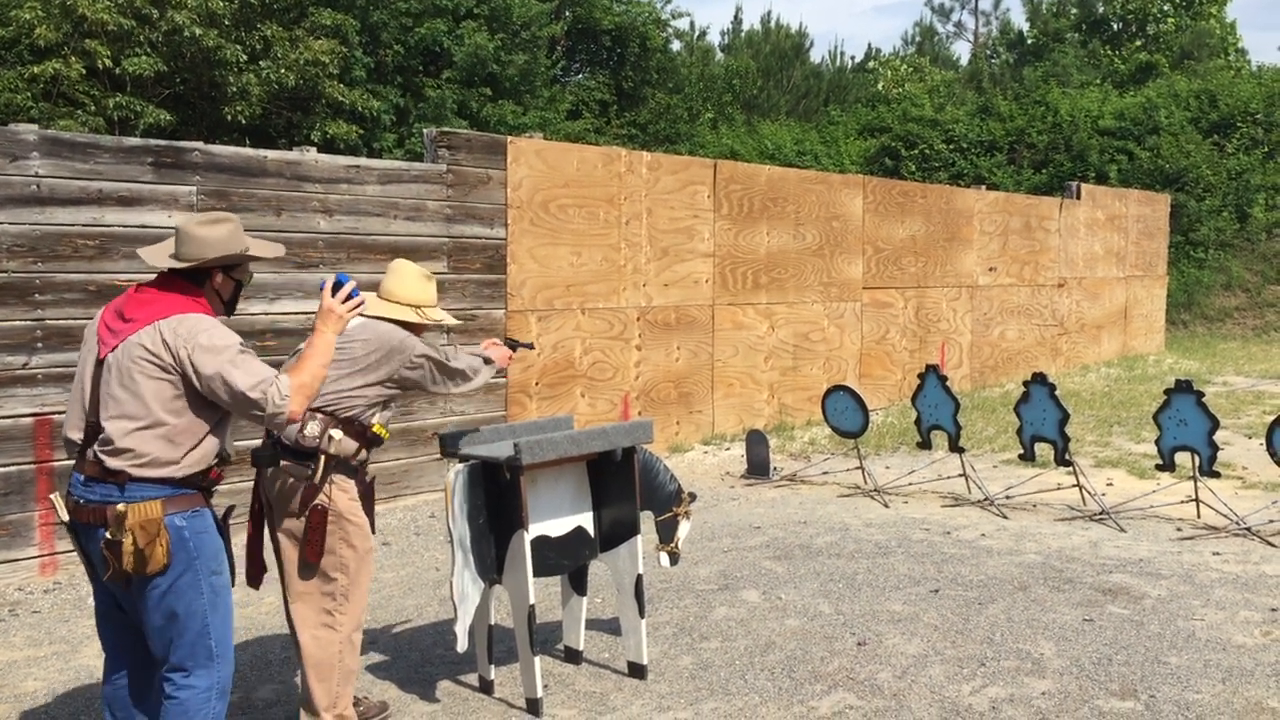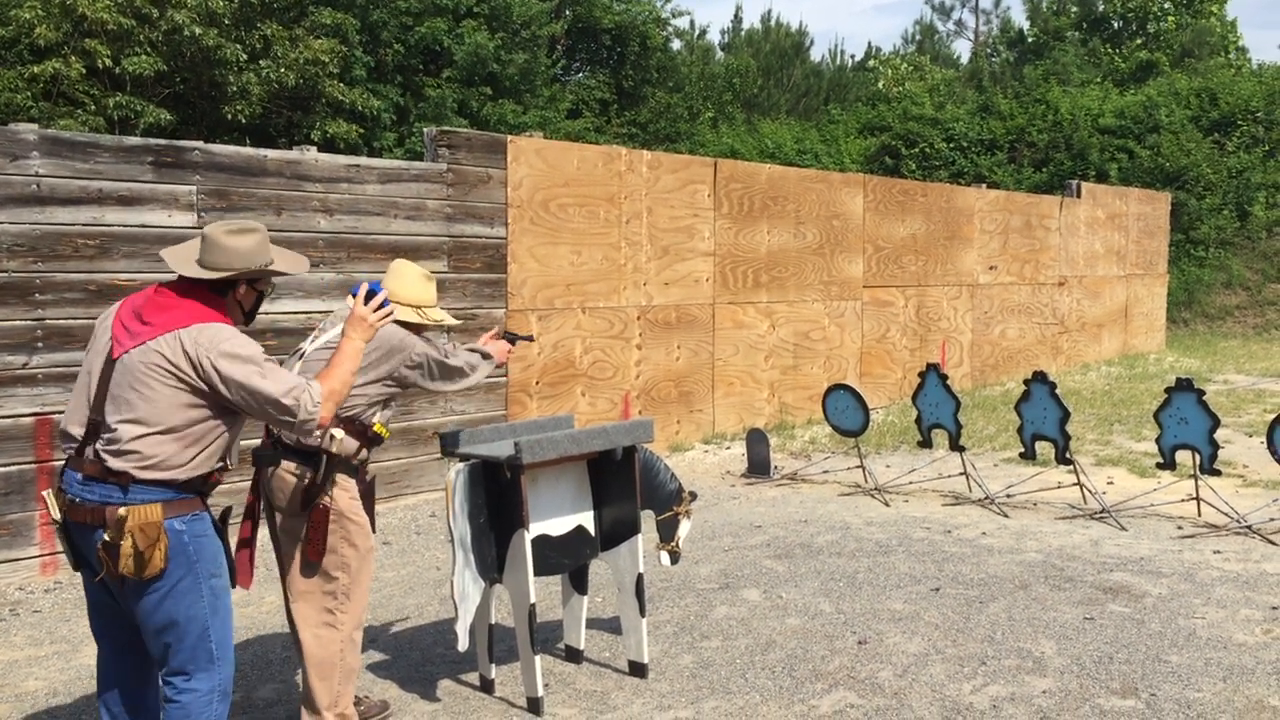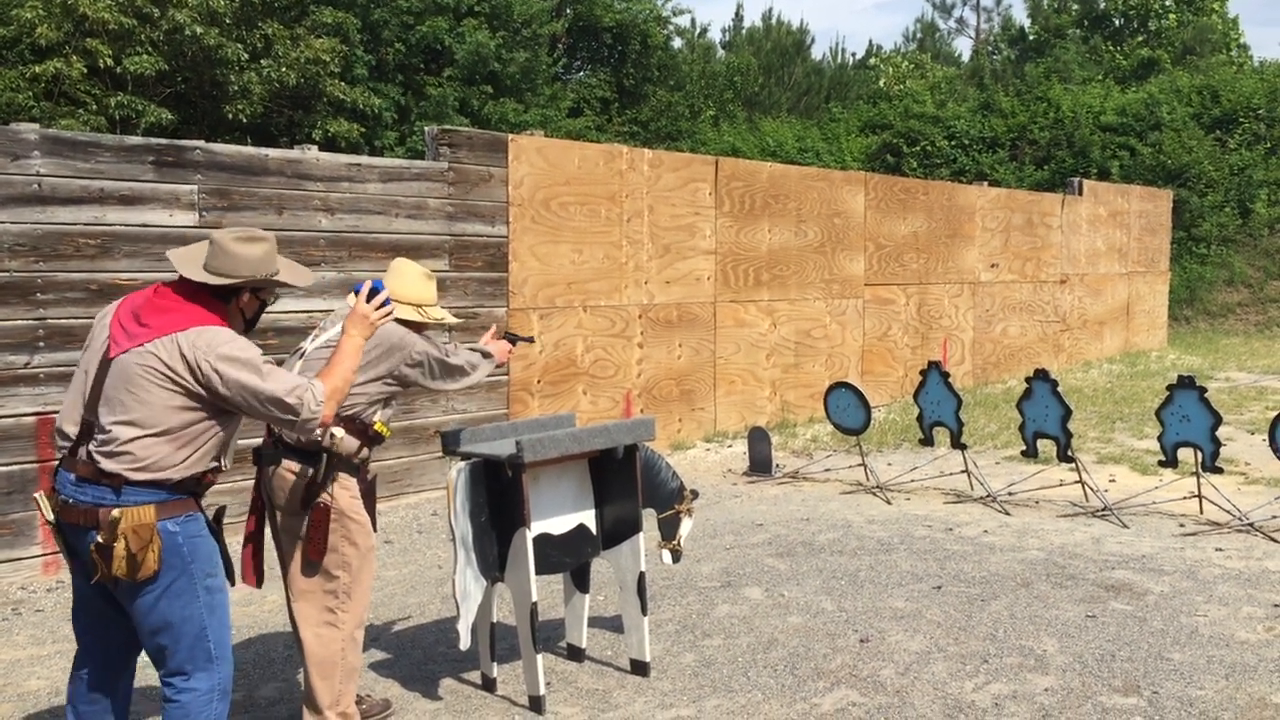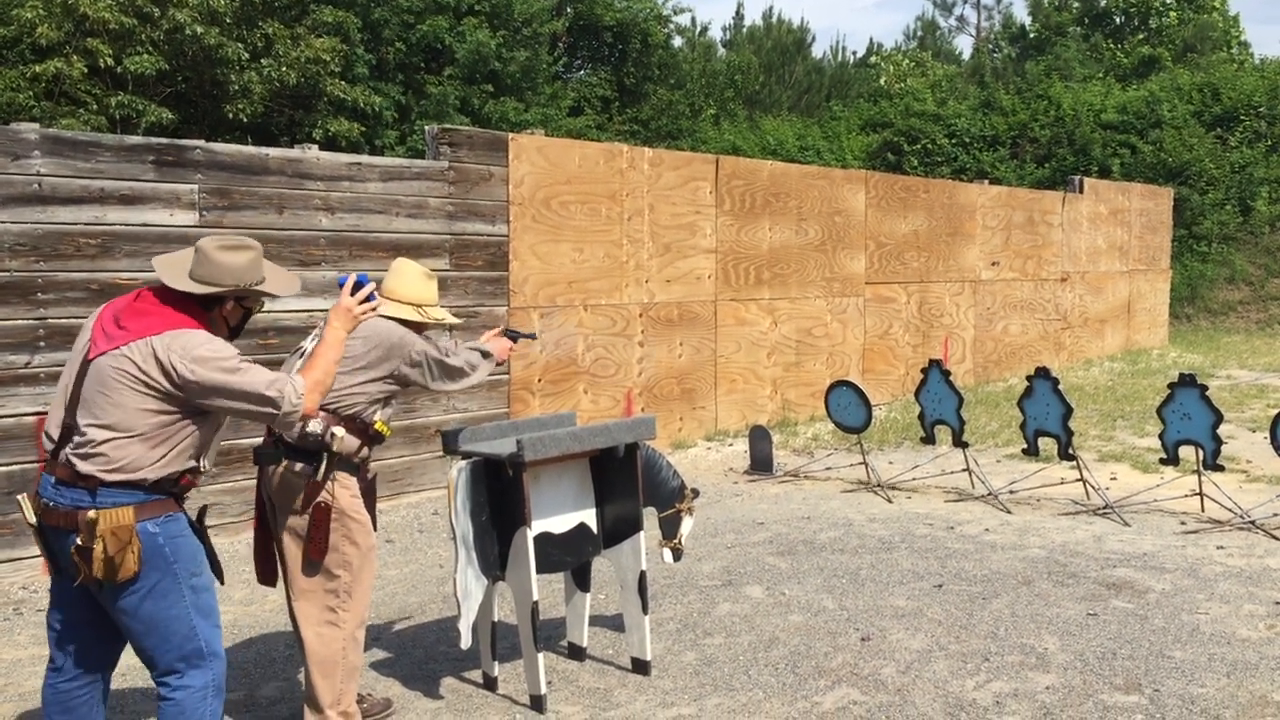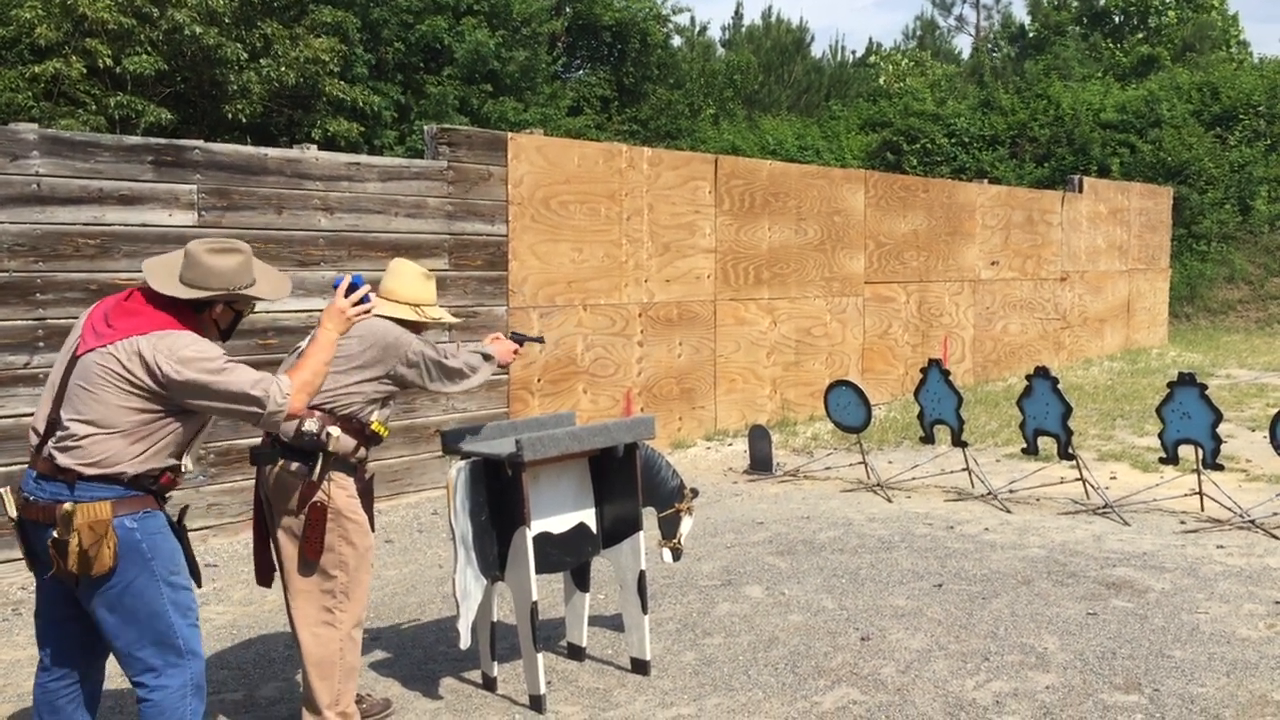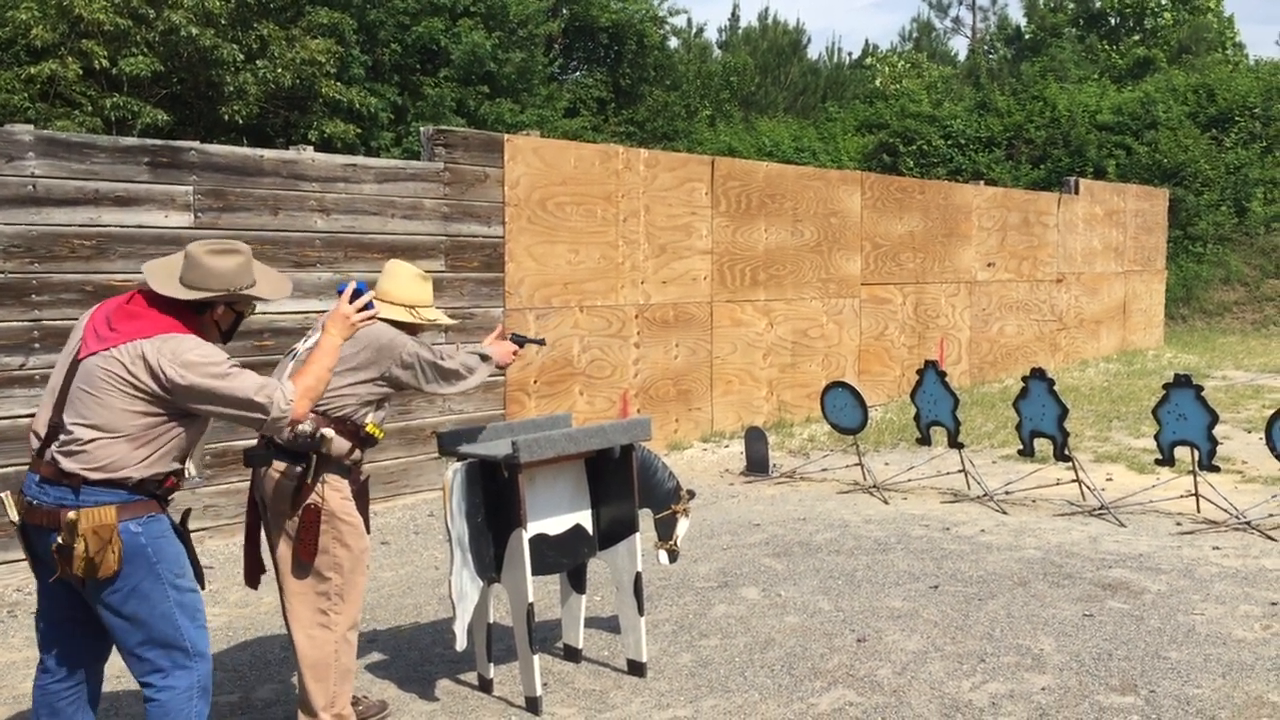
dt=0.2s
person 1, frame 1
left shoulder: (118, 314)
right shoulder: (192, 331)
left elbow: (95, 416)
right elbow: (285, 403)
right wrist: (326, 330)
left hip: (97, 506)
right hip: (160, 517)
left knee: (130, 659)
right knee: (200, 670)
person 1, frame 2
left shoulder: (126, 311)
right shoulder: (212, 341)
left elbow: (87, 410)
right elbow: (314, 409)
right wrist: (355, 337)
left hip: (86, 504)
right hip: (156, 519)
left knee: (124, 658)
right knee: (201, 671)
person 1, frame 3
left shoulder: (125, 309)
right shoulder: (209, 345)
left elbow: (82, 409)
right elbow: (314, 407)
right wrist: (354, 334)
left hip: (79, 502)
right hip: (146, 520)
left knee: (101, 658)
right knee: (199, 670)
person 1, frame 4
left shoulder: (117, 312)
right shoulder: (187, 349)
left elbow: (72, 409)
right elbow: (298, 401)
right wrist: (337, 328)
left hip: (64, 507)
right hip: (126, 522)
left knee: (77, 662)
right knee: (195, 668)
person 1, frame 5
left shoulder: (113, 311)
right shoulder: (172, 350)
right elbow: (286, 401)
right wrist: (330, 330)
left hip: (50, 504)
right hip: (108, 518)
left knee: (66, 661)
right knee: (172, 667)
person 1, frame 6
left shoulder: (111, 312)
right shoulder: (176, 353)
right elbow: (288, 406)
right wrist: (333, 336)
left hip: (51, 506)
right hip: (109, 521)
left knee: (66, 663)
right knee: (180, 666)
person 2, frame 1
left shoulder: (353, 324)
right shoulder: (394, 342)
left elbow: (429, 364)
right elbow: (448, 371)
left wrist: (475, 353)
right wrist: (489, 361)
left hip: (288, 468)
right hip: (321, 478)
left knee: (313, 598)
right knee: (337, 601)
person 2, frame 2
left shoulder: (347, 319)
right shoulder: (393, 341)
left elbow: (428, 355)
right elbow: (446, 368)
left wrist: (474, 347)
right wrist: (487, 356)
left hip: (285, 466)
right hip: (319, 476)
left knee: (312, 596)
right knee: (337, 600)
person 2, frame 3
left shoulder: (348, 317)
right shoulder: (393, 339)
left elbow: (431, 355)
right elbow: (447, 367)
left wrist: (476, 347)
right wrist: (488, 355)
left hip: (287, 465)
right hip: (320, 474)
left knee: (314, 595)
right knee: (338, 599)
person 2, frame 4
left shoulder: (353, 320)
right shoulder: (393, 339)
left elbow: (428, 355)
right elbow: (448, 368)
left wrist: (476, 345)
right wrist: (489, 353)
left hip: (290, 466)
right hip: (322, 474)
left knee: (316, 594)
right knee: (340, 598)
person 2, frame 5
left shoulder: (355, 323)
right shoulder: (389, 339)
left elbow: (426, 358)
right elbow: (446, 369)
left wrist: (480, 349)
right wrist: (491, 356)
left hip: (289, 466)
right hip: (320, 475)
left knee: (316, 596)
right knee: (337, 599)
person 2, frame 6
right shoulder: (384, 341)
left elbow: (424, 361)
right elbow: (442, 371)
left wrist: (479, 350)
right wrist: (490, 356)
left hip: (283, 468)
right hip: (314, 477)
left knee: (312, 598)
right knee: (331, 601)
